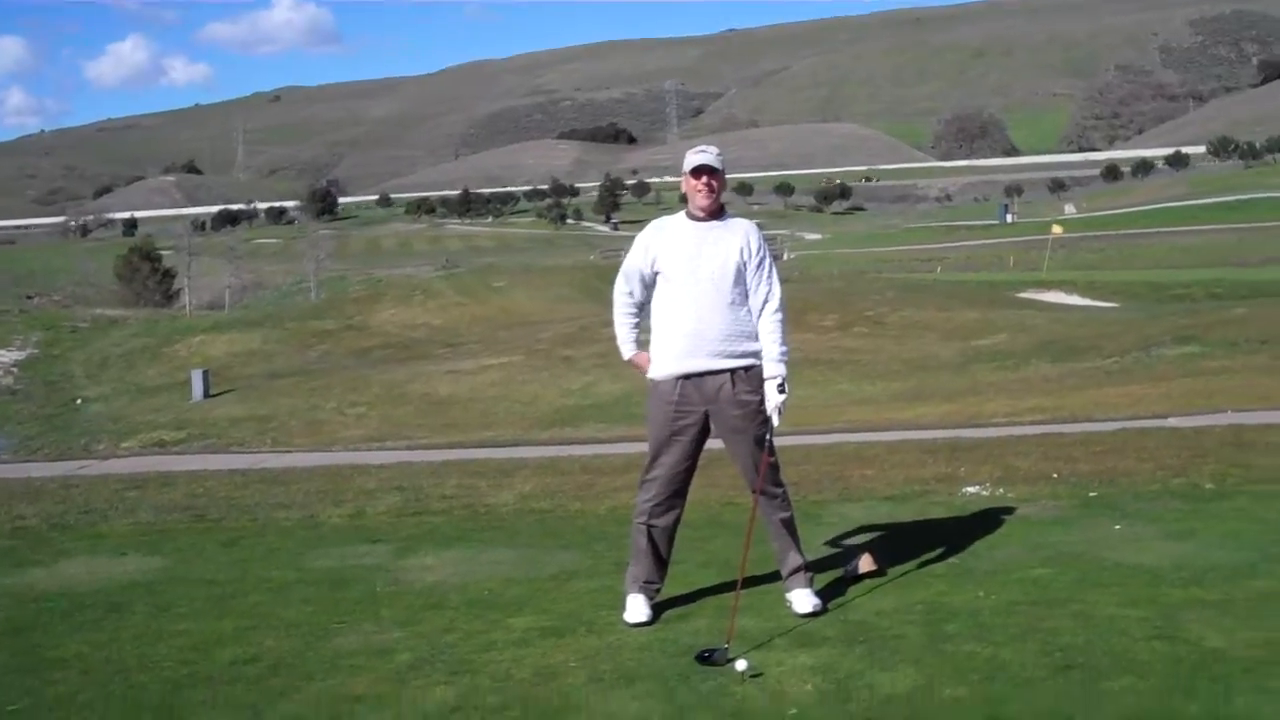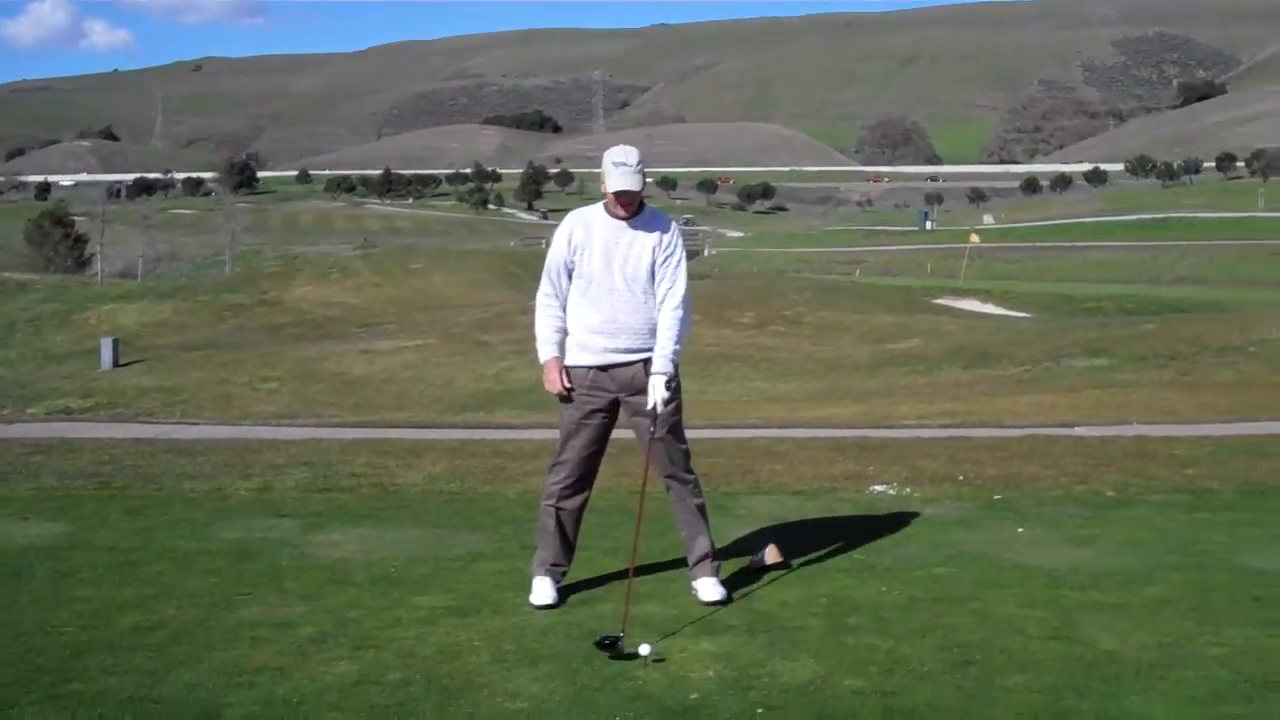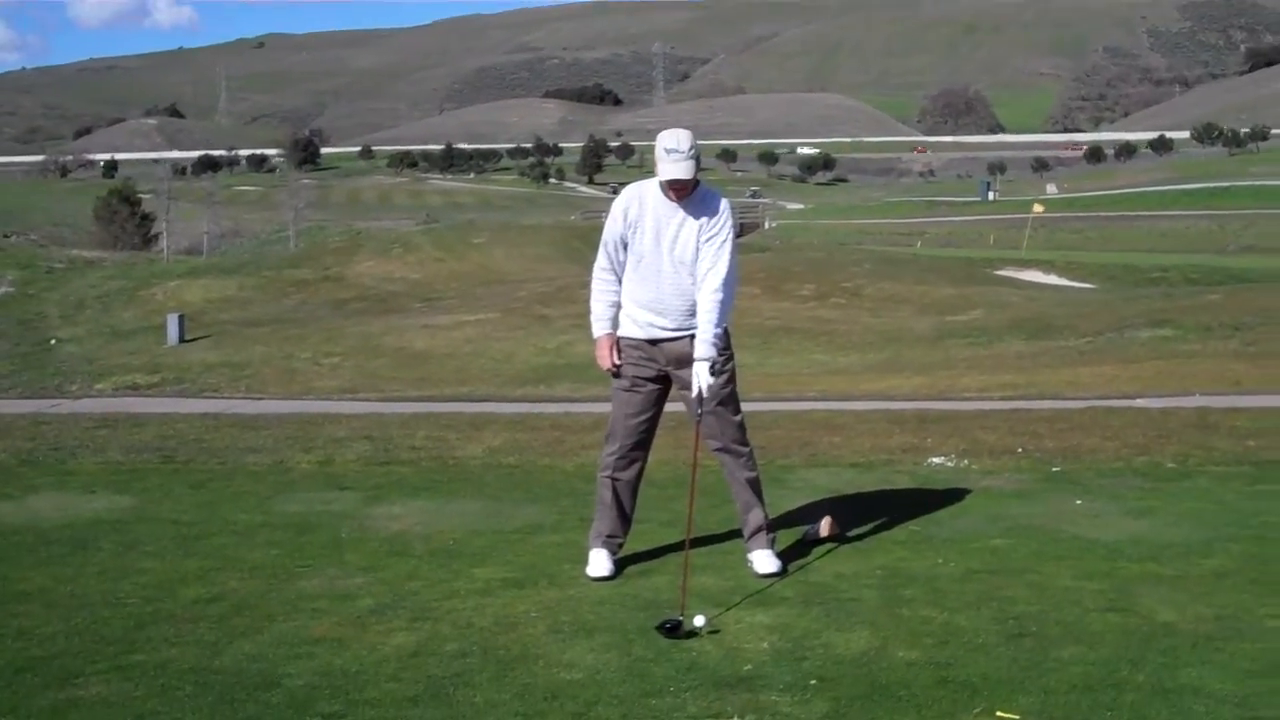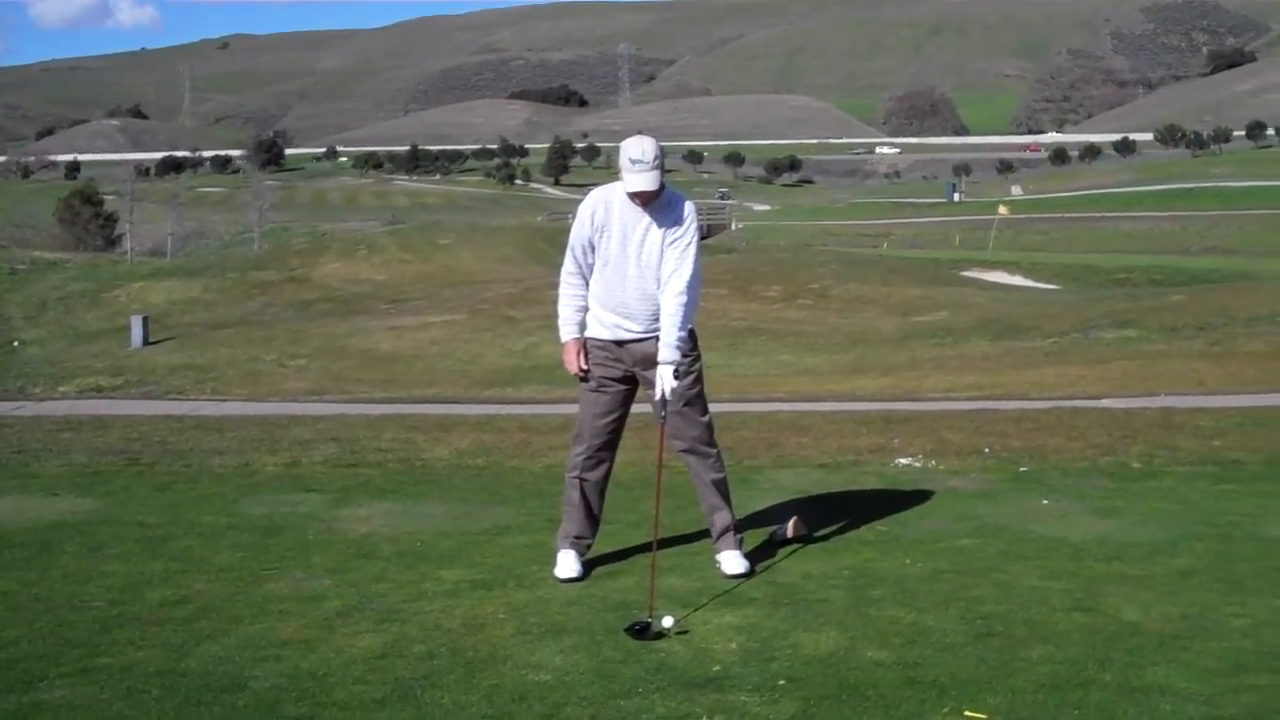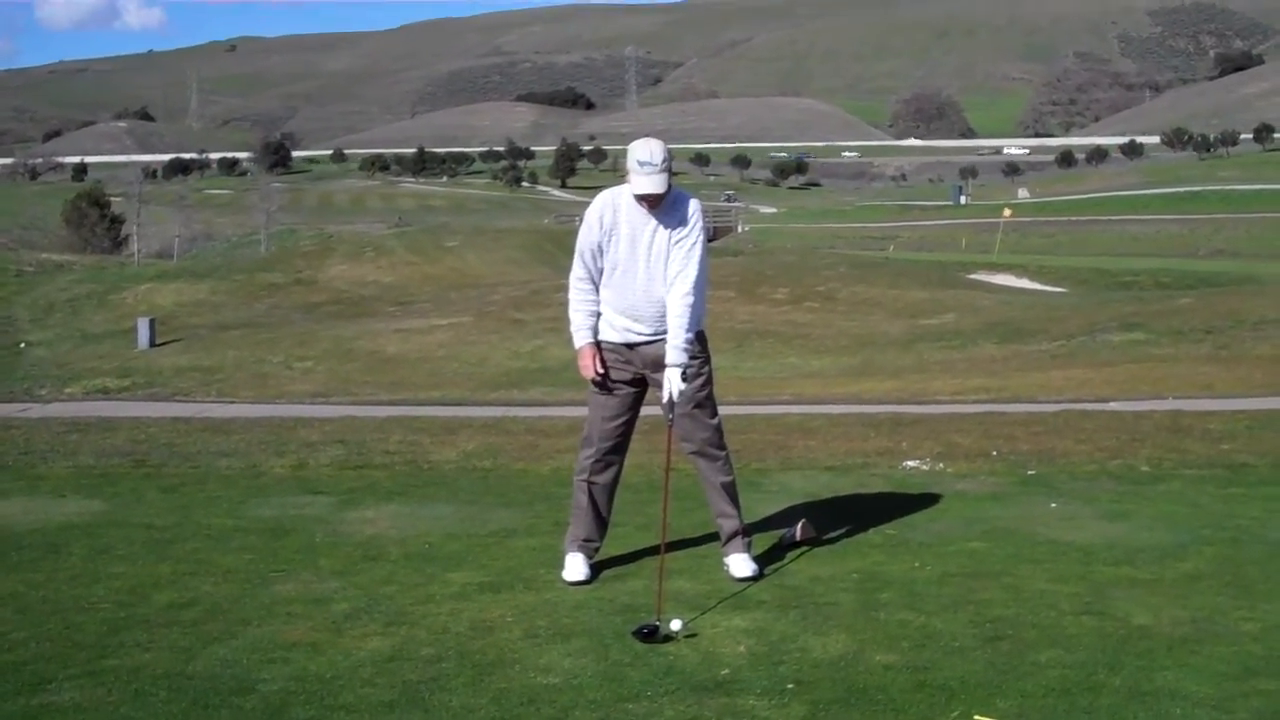
dt=1s
person 1, frame 1
left shoulder: (746, 234)
right shoulder: (658, 234)
left elbow: (768, 308)
right elbow: (626, 292)
left wrist: (775, 373)
right wrist: (630, 348)
left hip: (739, 377)
right hip: (673, 380)
left knee: (766, 481)
right knee: (660, 488)
left ankle: (797, 580)
right ankle: (640, 589)
person 1, frame 2
left shoulder: (663, 230)
right shoulder: (576, 225)
left elbow: (673, 303)
right elbow: (550, 295)
left wrist: (662, 369)
right wrist: (550, 355)
left hip: (647, 369)
right hip: (587, 369)
left knee: (677, 470)
right knee: (568, 473)
left ankle: (704, 568)
right ankle: (547, 571)
person 1, frame 3
left shoulder: (716, 209)
right shoulder: (631, 200)
left elbow: (715, 285)
right elbow: (607, 269)
left wrist: (704, 355)
right wrist: (603, 330)
left hip: (699, 342)
right hip: (639, 343)
left knee: (731, 441)
right knee: (622, 445)
left ankle: (759, 541)
right ankle: (603, 544)
person 1, frame 4
left shoulder: (682, 212)
right shoulder: (597, 204)
left elbow: (678, 287)
right elbow: (575, 272)
left wrist: (668, 358)
right wrist: (570, 334)
left hip: (666, 343)
right hip: (605, 343)
left knee: (697, 442)
right knee: (590, 446)
left ankle: (727, 541)
right ankle: (572, 545)
person 1, frame 5
left shoulder: (688, 210)
right shoulder: (604, 207)
left elbow: (684, 288)
right elbow: (583, 278)
left wrist: (676, 360)
right wrist: (584, 339)
left hip: (677, 345)
right hip: (616, 346)
left knee: (707, 444)
right knee: (599, 448)
left ankle: (735, 544)
right ankle: (579, 548)
